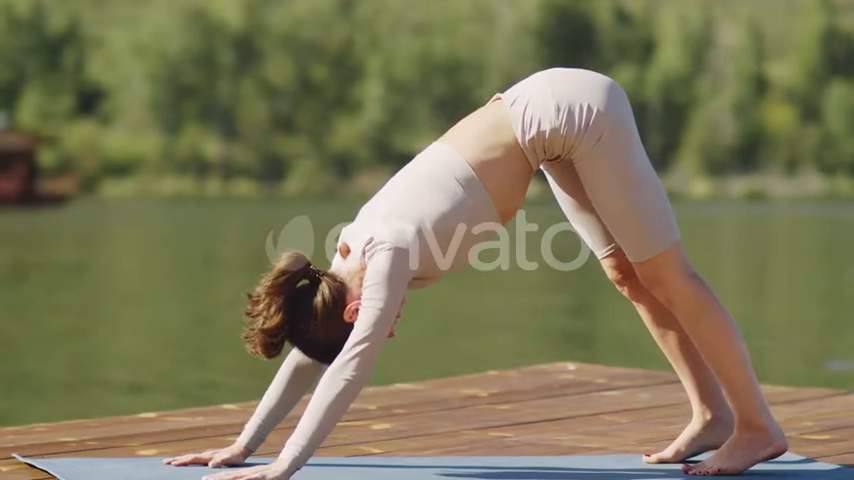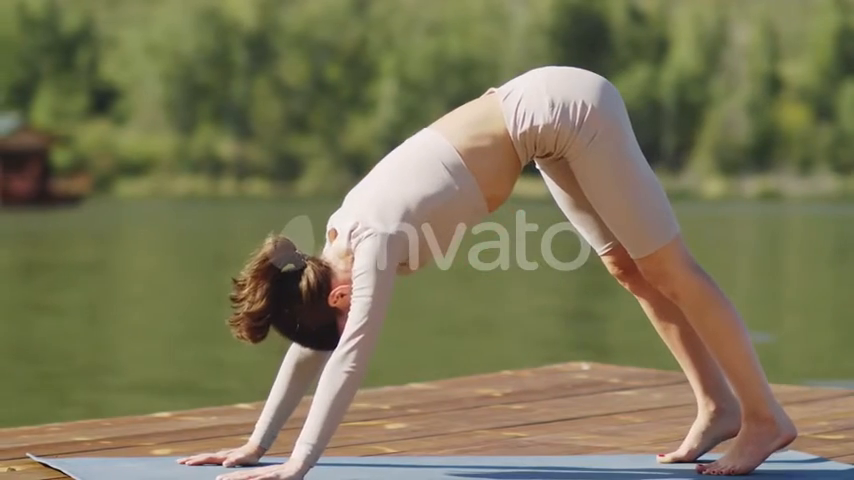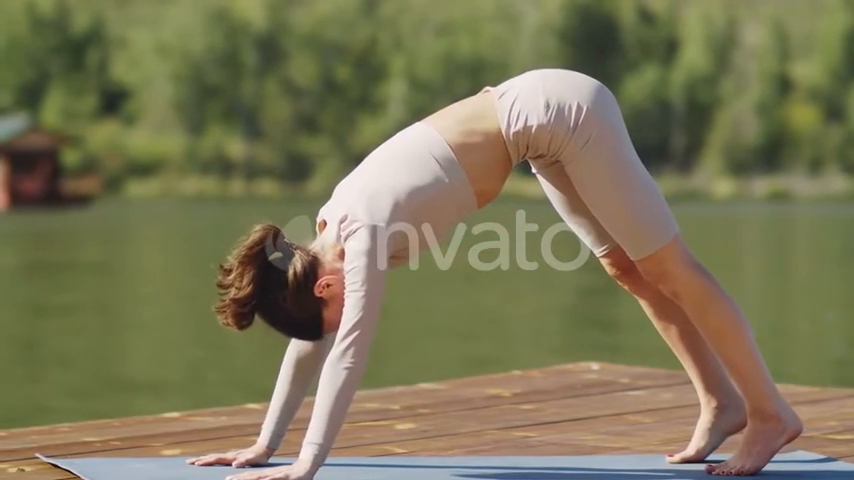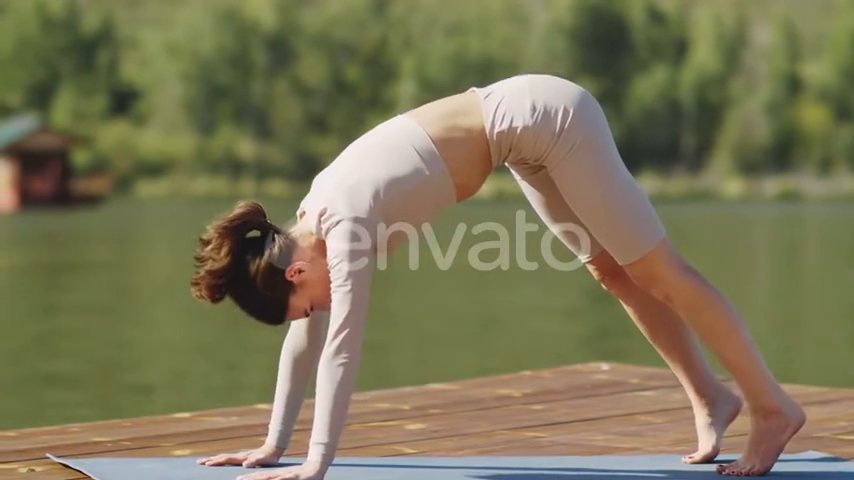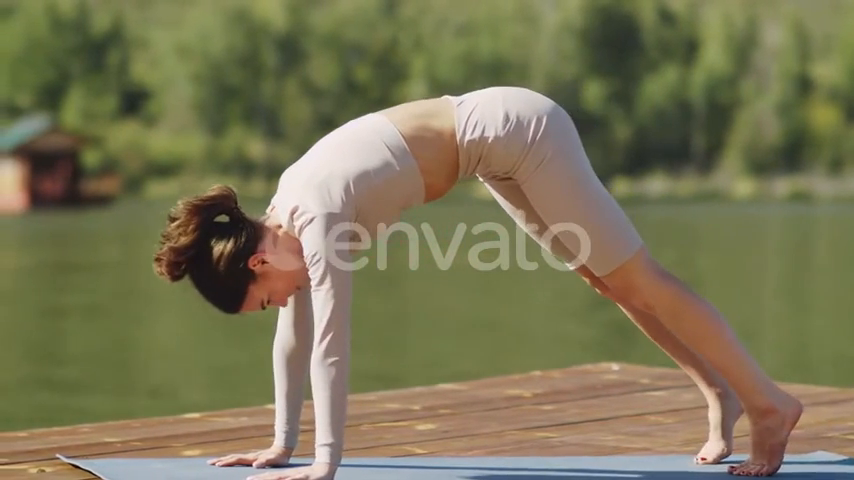
dt=0.7s
person 1, frame 1
left shoulder: (386, 254)
right shoulder: (350, 252)
left elbow: (352, 367)
right elbow: (306, 357)
left hip: (578, 113)
right hip: (550, 117)
left knee: (665, 275)
right knee: (630, 276)
left ankle: (757, 424)
right ankle: (713, 415)
person 1, frame 2
left shoulder: (374, 237)
right shoulder: (342, 231)
left elbow: (349, 355)
right elbow: (308, 348)
left hip: (570, 110)
right hip: (547, 112)
left knee: (667, 269)
right knee: (630, 270)
left ankle: (764, 415)
right ankle: (718, 406)
person 1, frame 3
left shoulder: (362, 232)
right shoulder: (329, 230)
left elbow: (348, 351)
right elbow: (308, 345)
left hip: (563, 112)
right hip: (541, 118)
left knee: (668, 268)
right knee: (629, 269)
left ankle: (770, 410)
right ankle: (721, 401)
person 1, frame 4
left shoulder: (343, 223)
right shoulder: (311, 217)
left elbow: (340, 346)
right elbow: (302, 340)
left hip: (546, 118)
right hip: (528, 122)
left knee: (657, 273)
right knee: (614, 273)
left ankle: (773, 406)
right ankle: (711, 398)
person 1, frame 5
left shoulder: (315, 216)
right shoulder: (281, 214)
left elbow: (328, 342)
right elbow: (293, 335)
left hip: (516, 130)
right hip: (498, 137)
left knee: (637, 279)
right knee: (607, 279)
left ankle: (768, 402)
right ankle: (721, 391)
